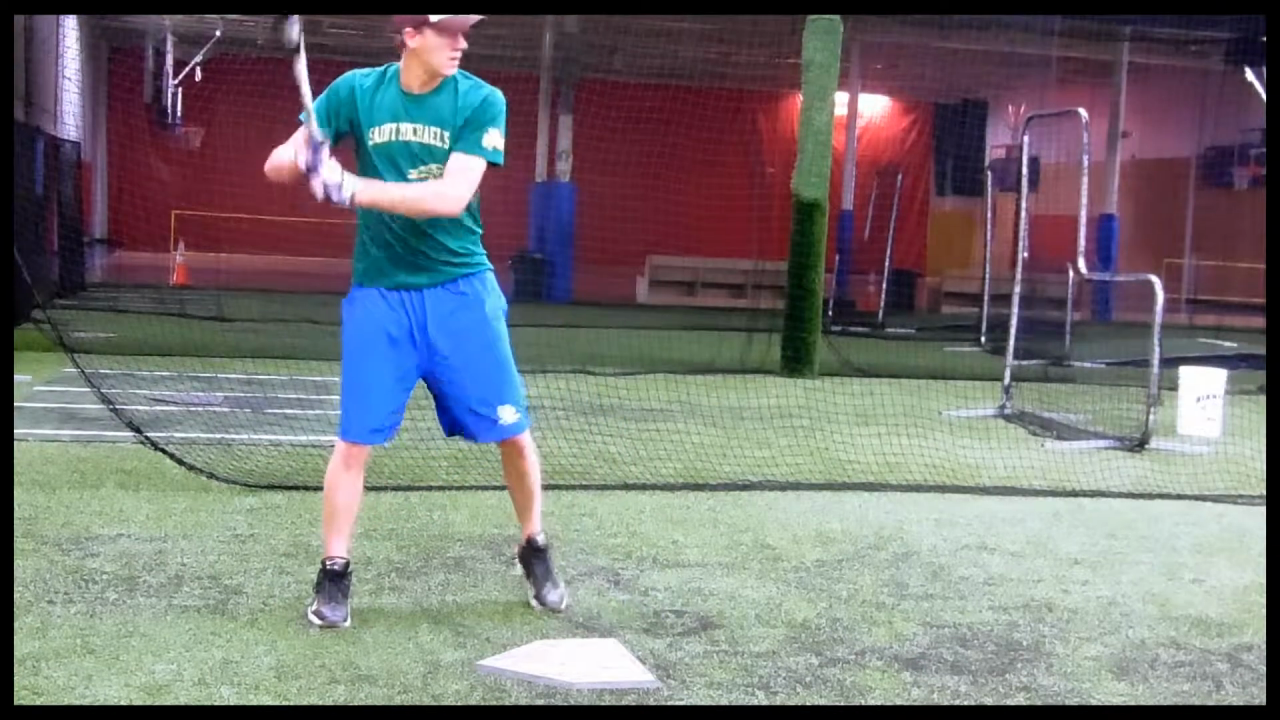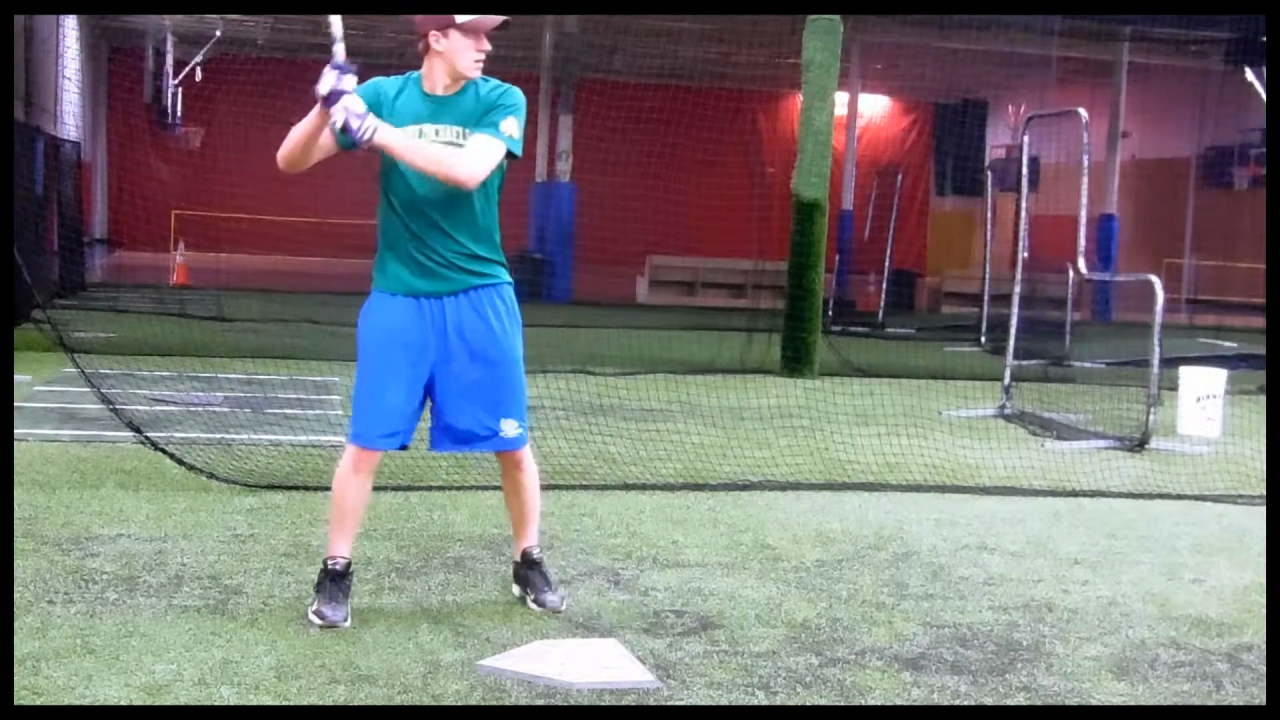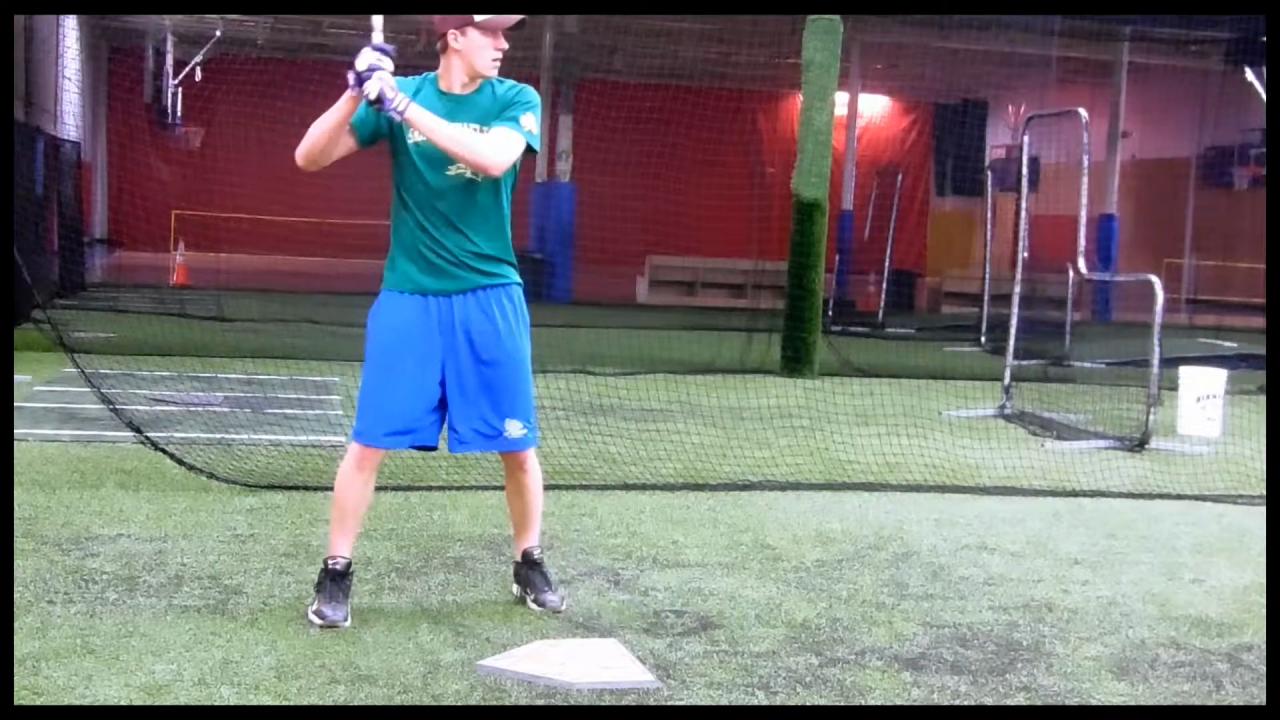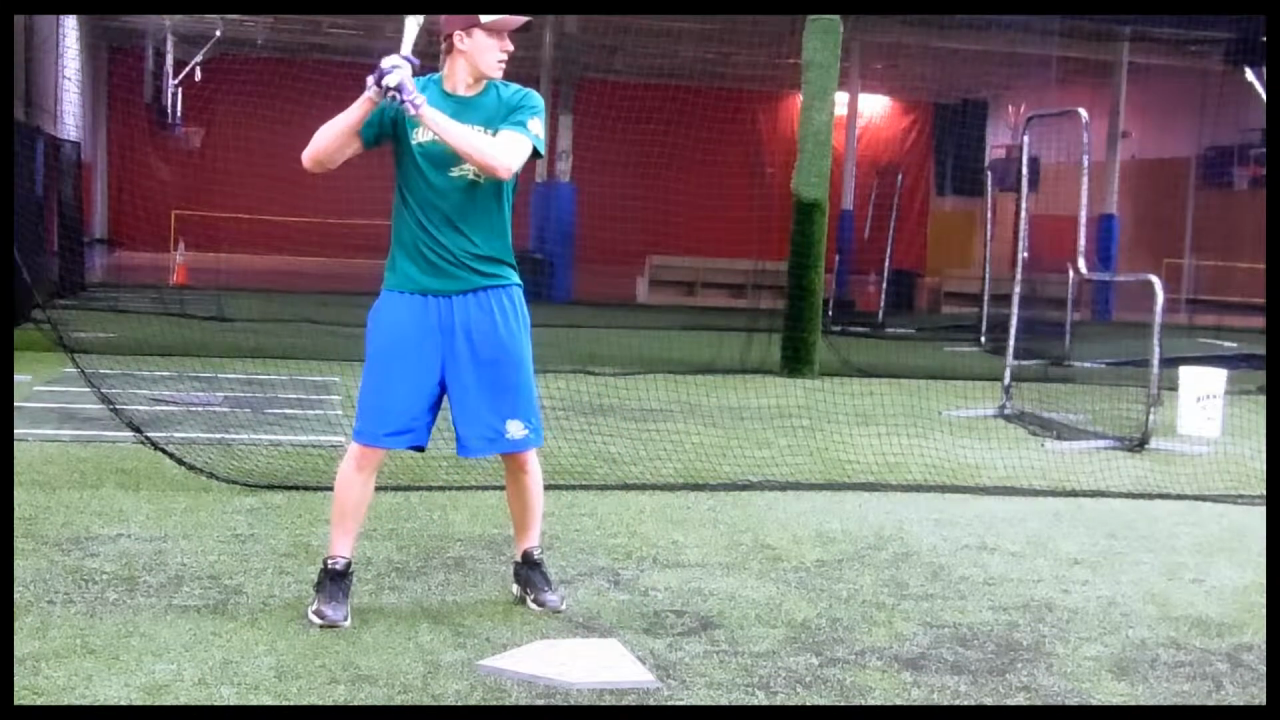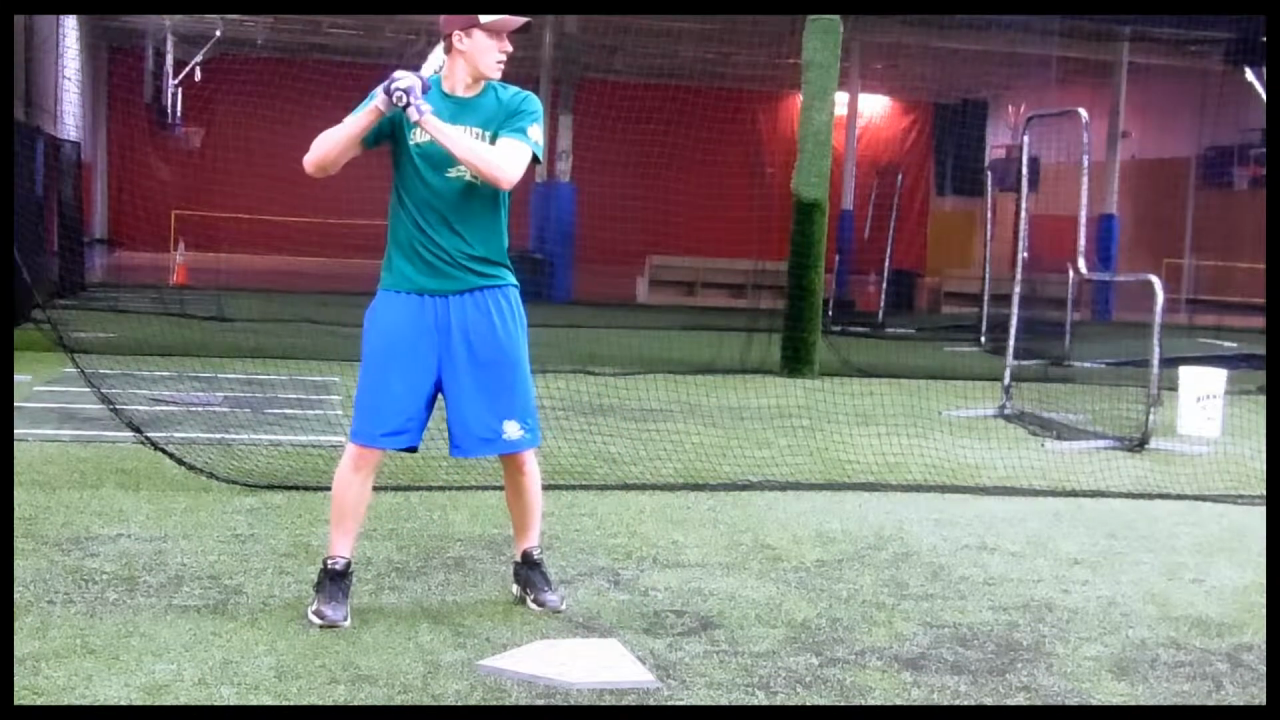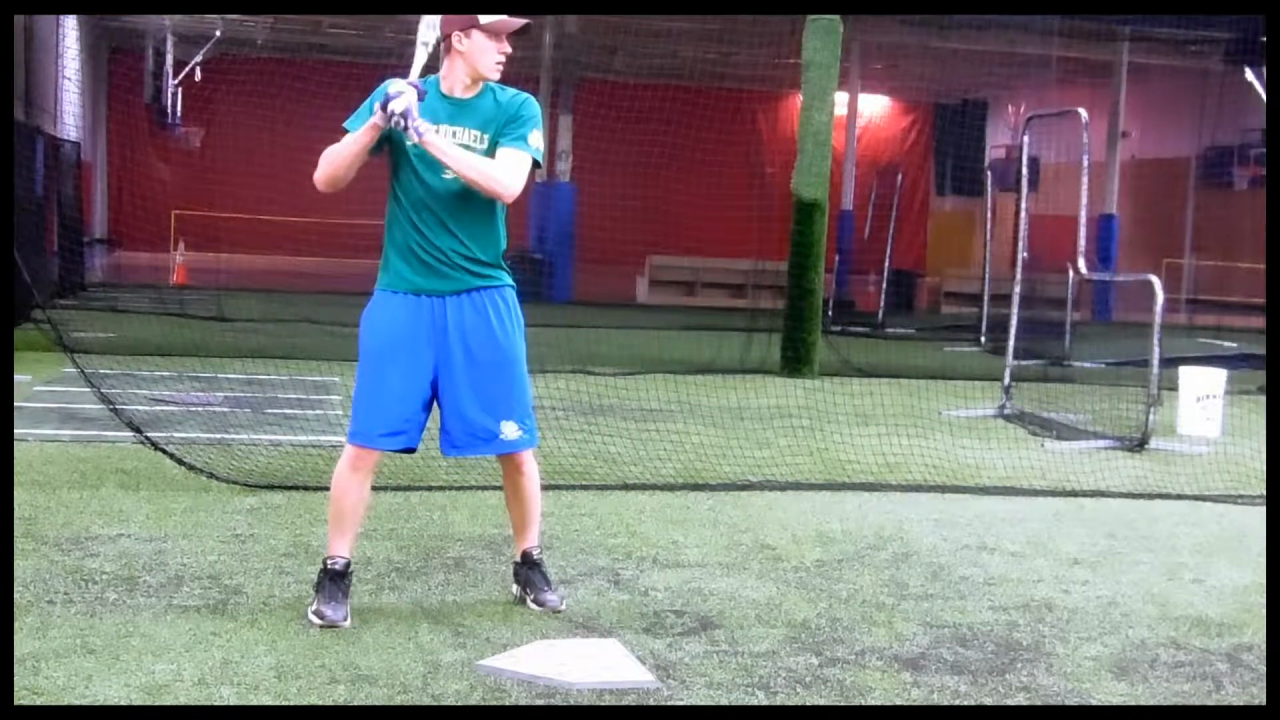
dt=0.2s
person 1, frame 1
left shoulder: (482, 101)
right shoulder: (354, 91)
left elbow: (452, 197)
right elbow: (277, 166)
left wrist: (351, 186)
right wrist: (303, 160)
left hip: (462, 289)
right hip: (379, 294)
left knee: (511, 432)
right knee: (354, 439)
left ankle: (533, 548)
right ankle: (334, 574)
person 1, frame 2
left shoulder: (502, 100)
right shoulder: (382, 93)
left elbow: (468, 170)
right elbow: (290, 163)
left wrist: (372, 128)
right wrist: (323, 110)
left hip: (480, 297)
right hip: (399, 299)
left knee: (513, 443)
right knee: (366, 444)
left ankle: (528, 562)
right ankle: (335, 574)
person 1, frame 3
left shoulder: (517, 99)
right shoulder: (400, 92)
left elbow: (493, 158)
right elbow: (309, 158)
left wrist: (403, 106)
right wrist: (356, 95)
left hip: (491, 297)
right hip: (408, 297)
left knee: (518, 444)
right knee: (370, 441)
left ankle: (528, 563)
right ankle: (335, 574)
person 1, frame 4
left shoulder: (521, 103)
right shoulder: (404, 96)
left elbow: (502, 162)
right elbow: (315, 160)
left wrist: (420, 106)
right wrist: (373, 97)
left hip: (491, 298)
right hip: (409, 297)
left knee: (519, 444)
right knee: (370, 441)
left ankle: (529, 564)
right ankle: (335, 573)
person 1, frame 5
left shoulder: (519, 105)
right shoulder: (403, 96)
left elbow: (505, 172)
right elbow: (317, 164)
left wrist: (426, 117)
right wrist: (381, 104)
left hip: (487, 299)
right hip: (405, 298)
left knee: (517, 445)
right knee: (367, 442)
left ankle: (529, 564)
right ankle: (335, 574)
person 1, frame 6
left shoulder: (517, 108)
right shoulder: (396, 94)
left elbow: (507, 184)
right elbow: (326, 179)
left wrist: (423, 131)
right wrist: (379, 119)
left hip: (484, 298)
right hip: (401, 299)
left knee: (514, 445)
right knee: (364, 443)
left ankle: (528, 563)
right ankle: (334, 574)
